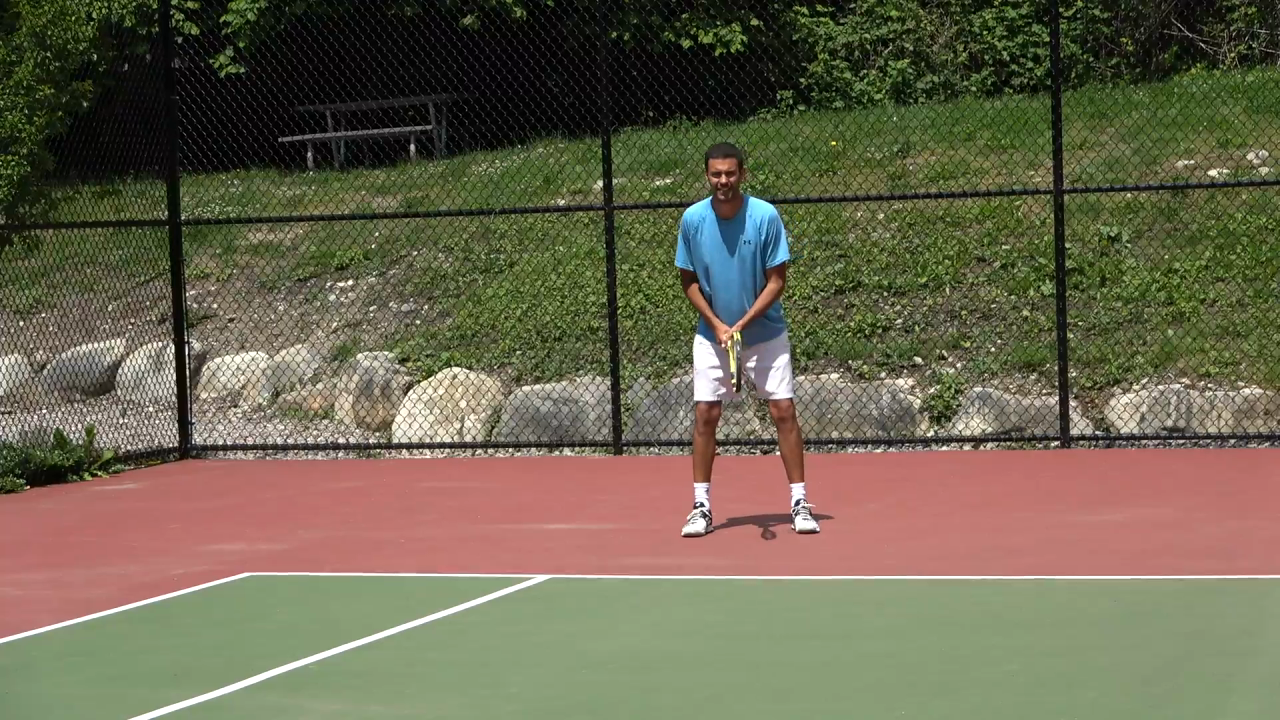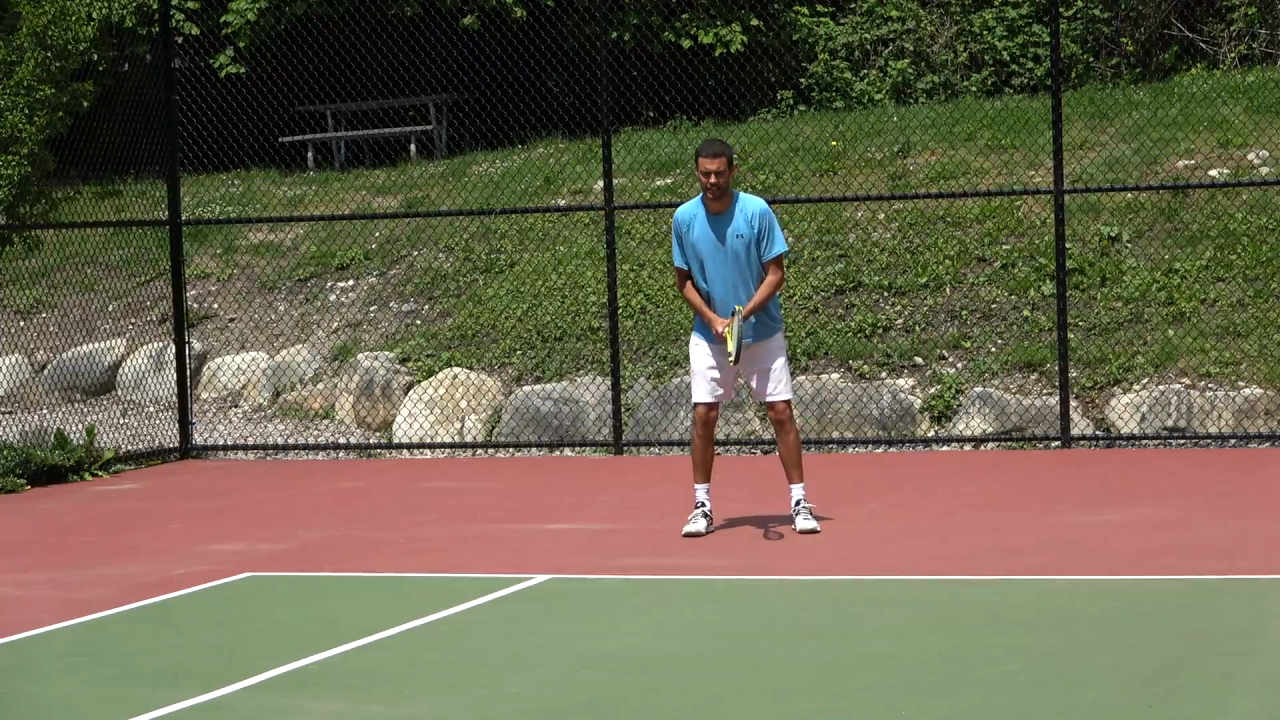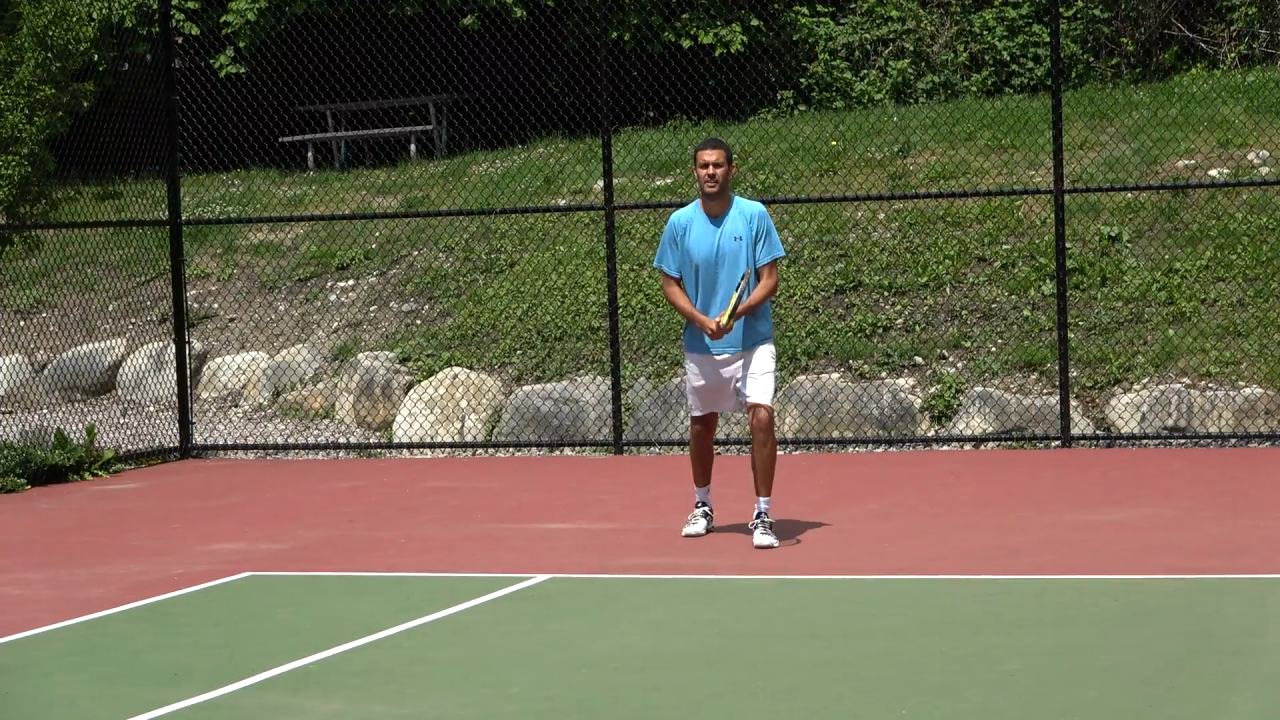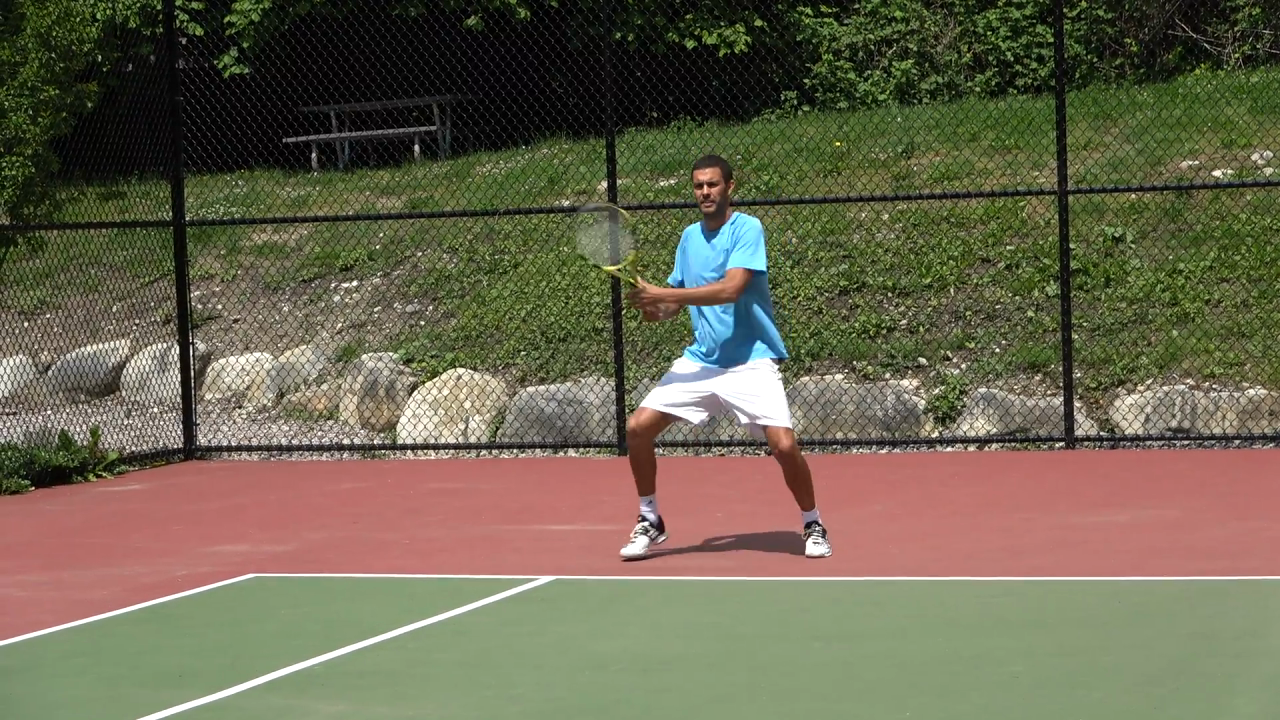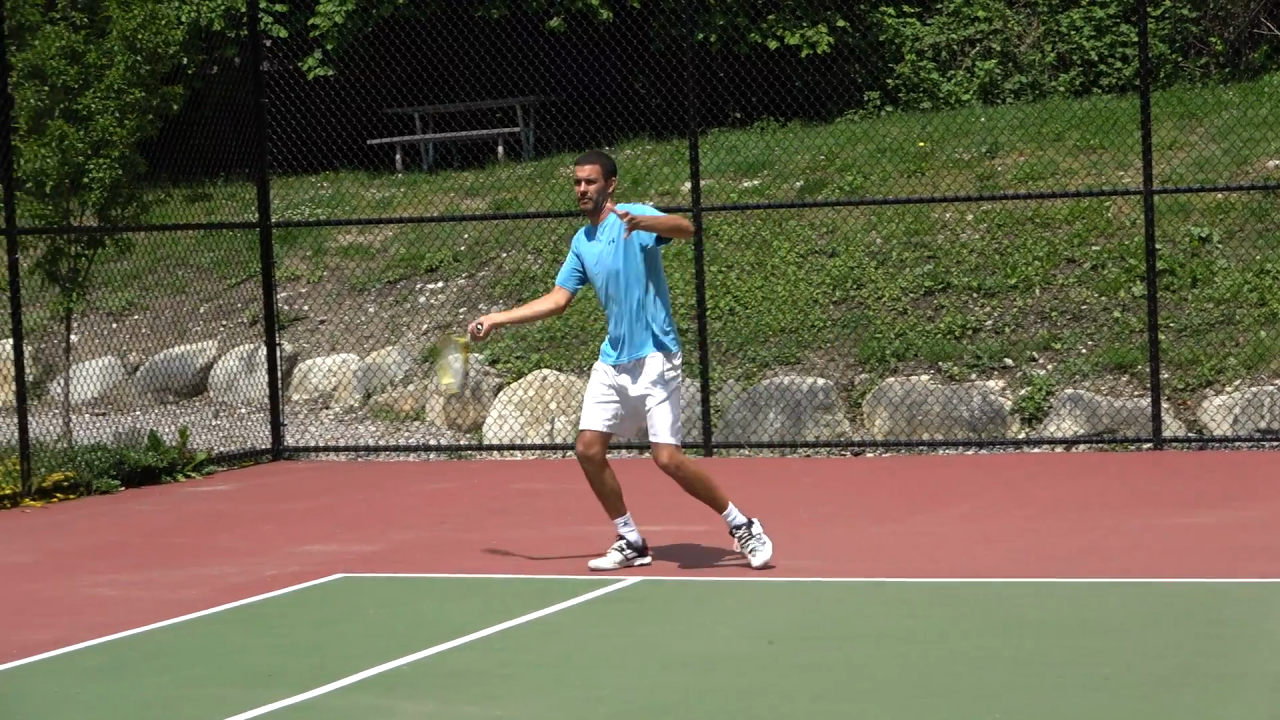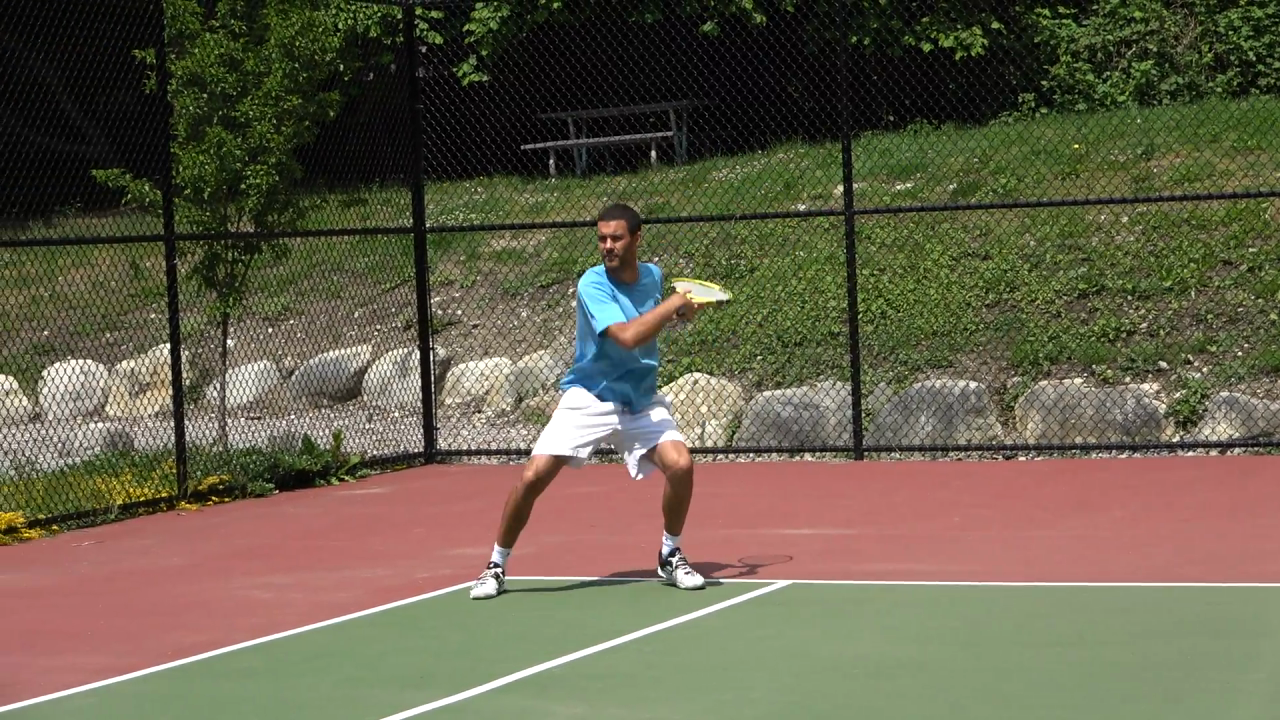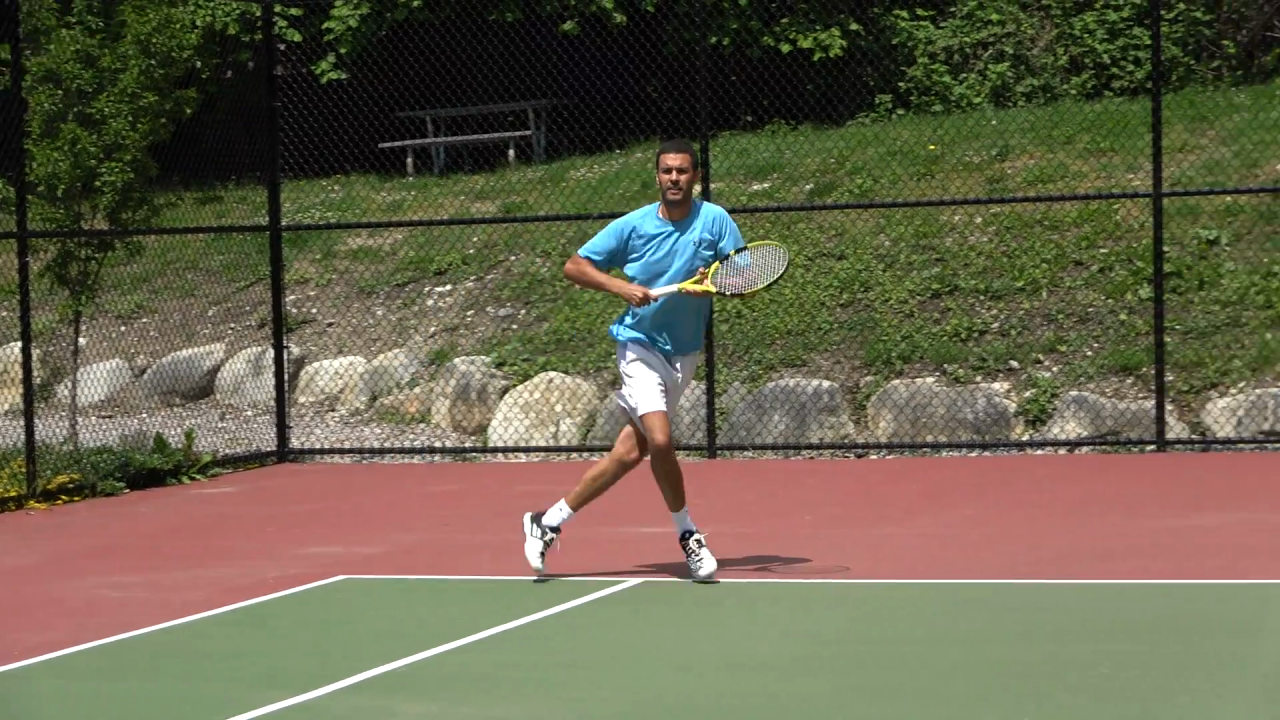
dt=0.5s
person 1, frame 1
left shoulder: (766, 216)
right shoulder: (692, 219)
left elbow: (777, 281)
right elbow: (688, 280)
left wrist: (741, 325)
right wrist: (716, 324)
left hip: (765, 333)
right hip: (712, 333)
left knee: (784, 410)
right knee: (705, 415)
left ankle: (799, 502)
right ankle: (701, 506)
person 1, frame 2
left shoulder: (757, 211)
right shoulder: (683, 218)
left elbow: (775, 273)
right elbow: (684, 279)
left wrist: (742, 315)
right wrist: (712, 319)
left hip: (762, 332)
right hip: (708, 335)
left knee: (781, 413)
right knee: (703, 416)
left ankle: (799, 501)
right ankle: (702, 506)
person 1, frame 3
left shoulder: (755, 215)
right shoulder: (679, 223)
left elbow: (770, 280)
right elbow: (670, 285)
left wrist: (736, 315)
right wrist: (701, 320)
left hip: (752, 340)
right hip: (701, 345)
left knee: (761, 417)
right knee: (701, 428)
left ankle: (762, 515)
right ankle: (704, 505)
person 1, frame 4
left shoulder: (748, 229)
right shoulder: (690, 237)
left elbow: (732, 288)
right elbow: (678, 295)
left wrist: (667, 294)
right wrist: (655, 305)
left hip: (752, 359)
right hip: (700, 361)
left knee: (784, 445)
right knee: (637, 428)
left ankle: (812, 524)
right ankle: (650, 522)
person 1, frame 5
left shoulder: (637, 216)
right shoulder: (581, 239)
left elbow: (685, 228)
right elbow: (557, 300)
left wrist: (634, 218)
right wrist: (498, 319)
left hip: (655, 355)
right hip: (612, 361)
left knee: (667, 459)
right knee: (588, 449)
left ankle: (740, 525)
right ankle: (632, 539)
person 1, frame 6
left shoulder: (651, 275)
right shoulder: (591, 285)
right elbow: (628, 337)
left wrist: (679, 311)
right wrist: (671, 304)
left hip: (642, 399)
right hip: (589, 397)
left knee: (681, 464)
right knee: (533, 476)
left ankle: (670, 553)
right ankle: (496, 565)
person 1, frame 7
left shoulder: (715, 220)
right shoulder: (630, 225)
right elbow: (576, 264)
right wrist: (621, 288)
left hip: (679, 355)
right hip: (639, 348)
left knee: (629, 454)
right knee: (658, 438)
left ankle: (548, 522)
right ankle: (687, 534)
